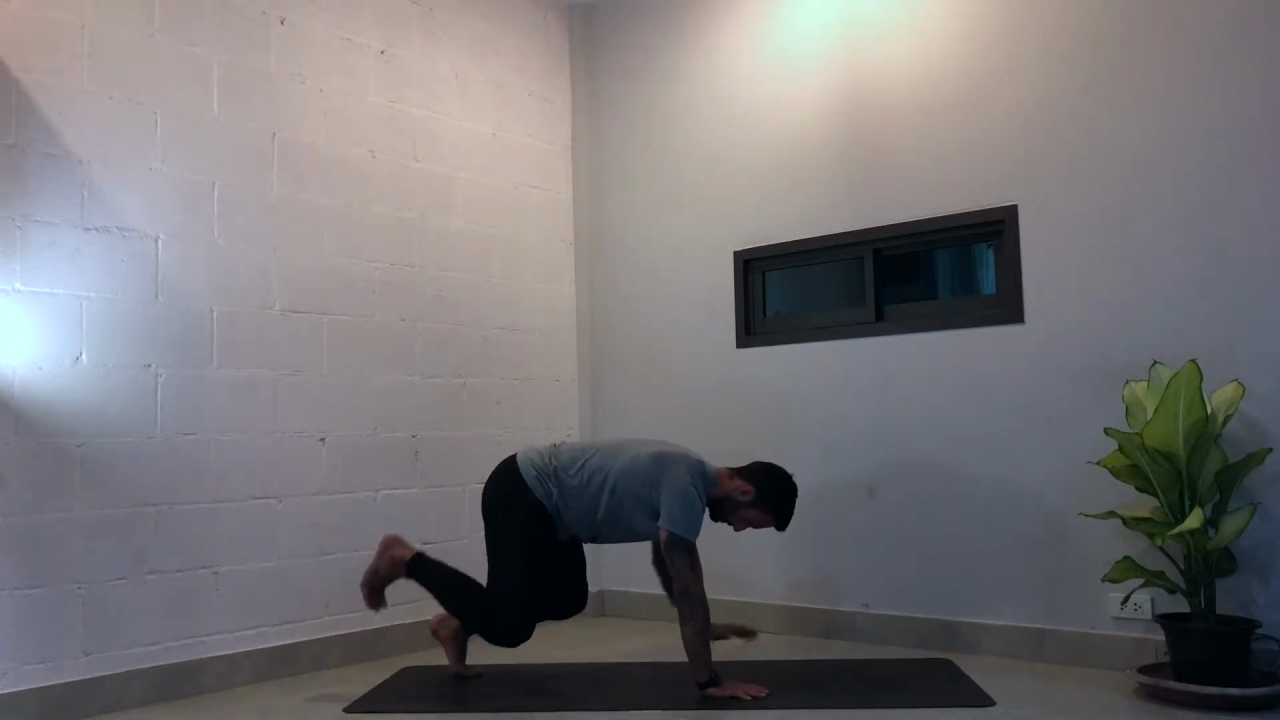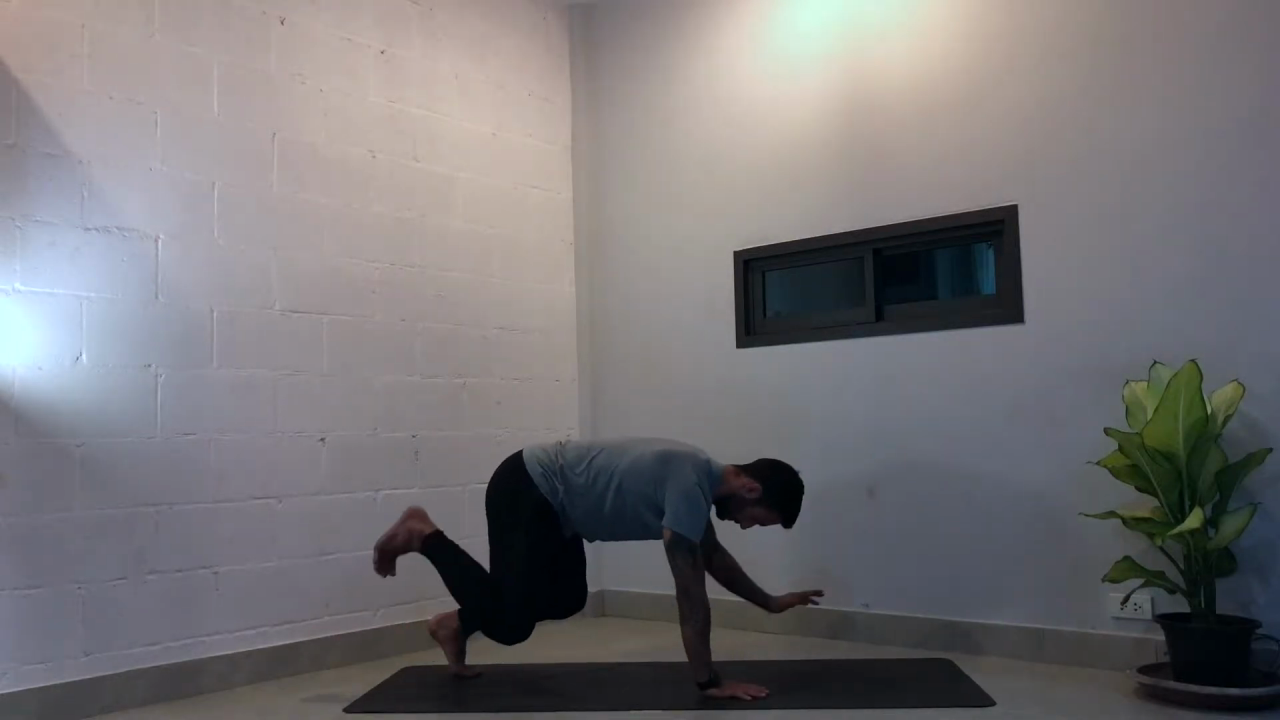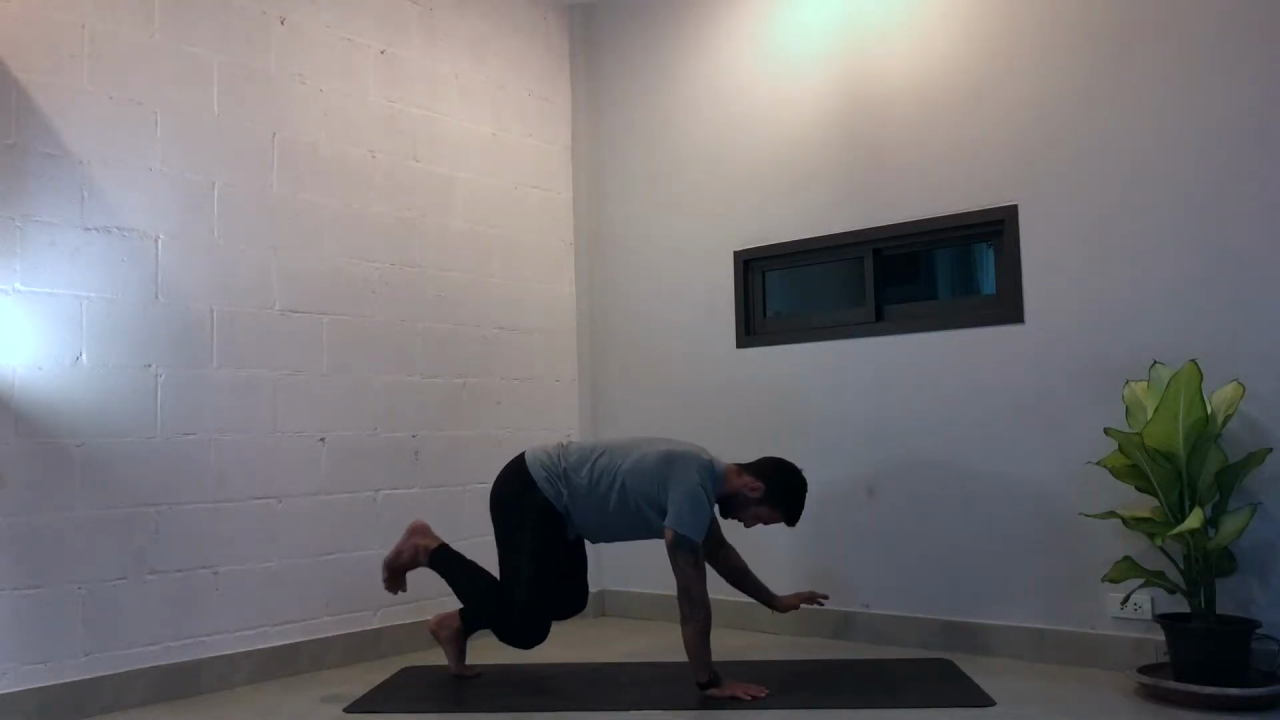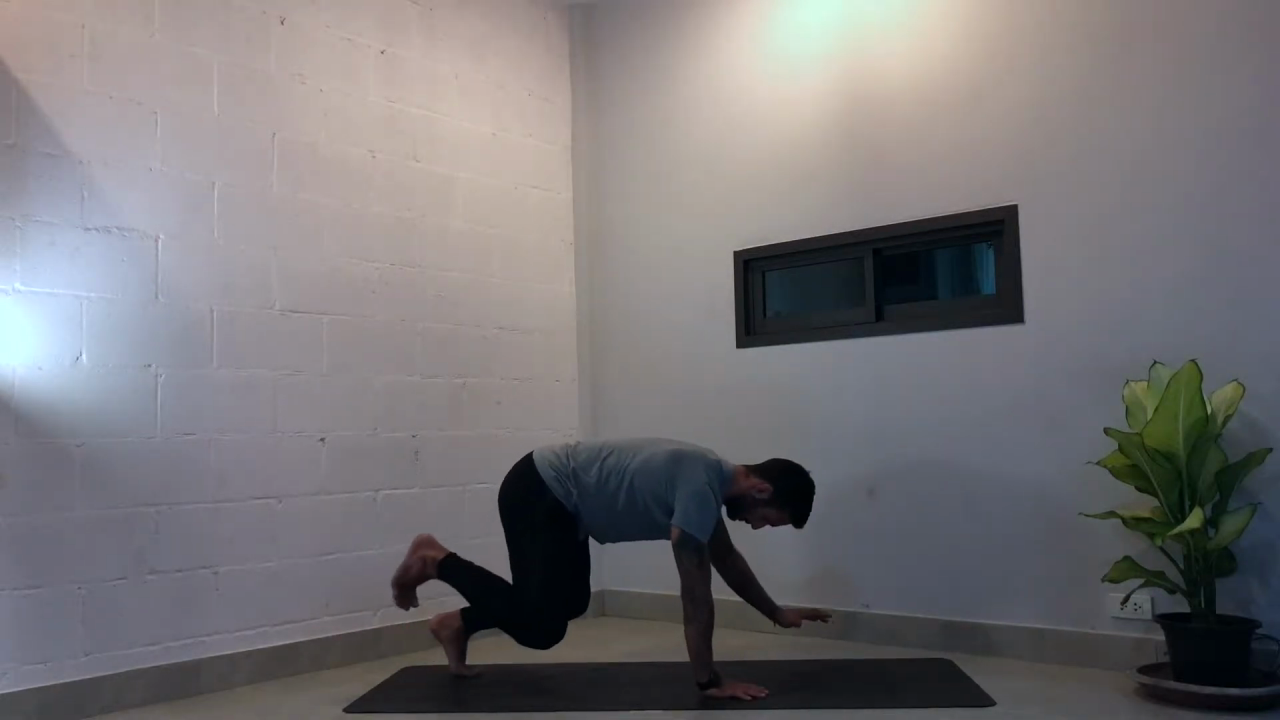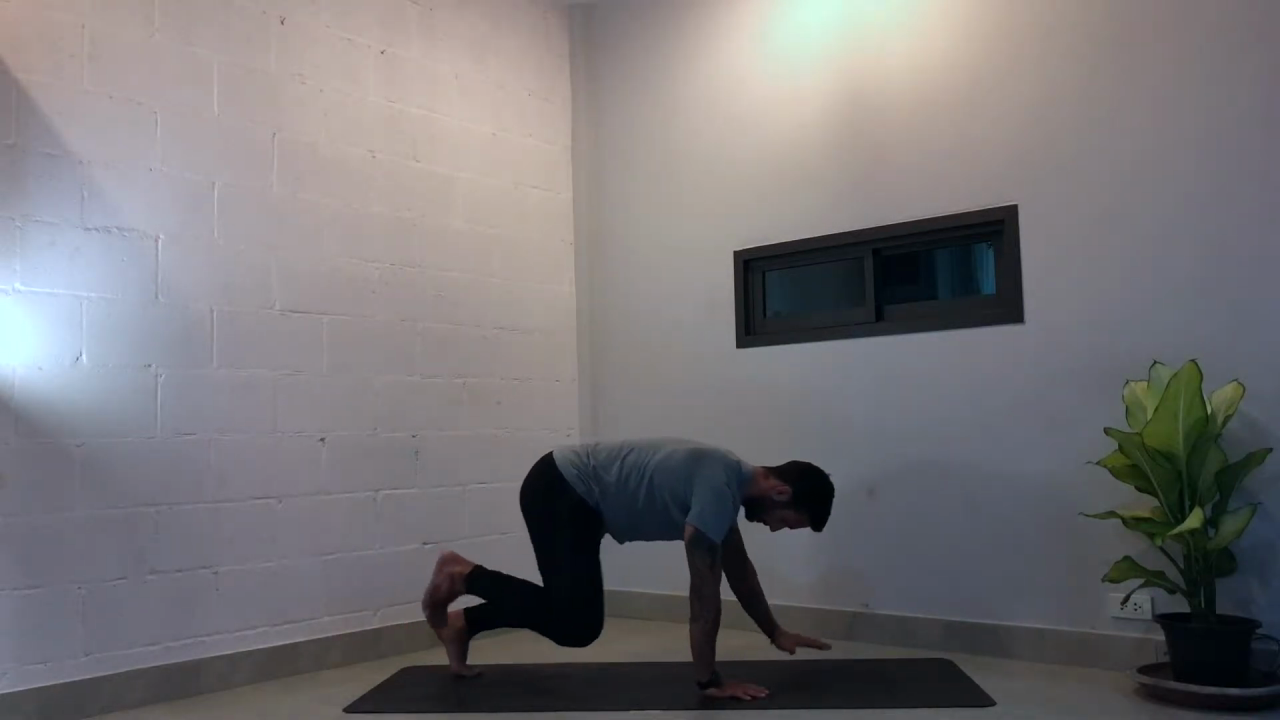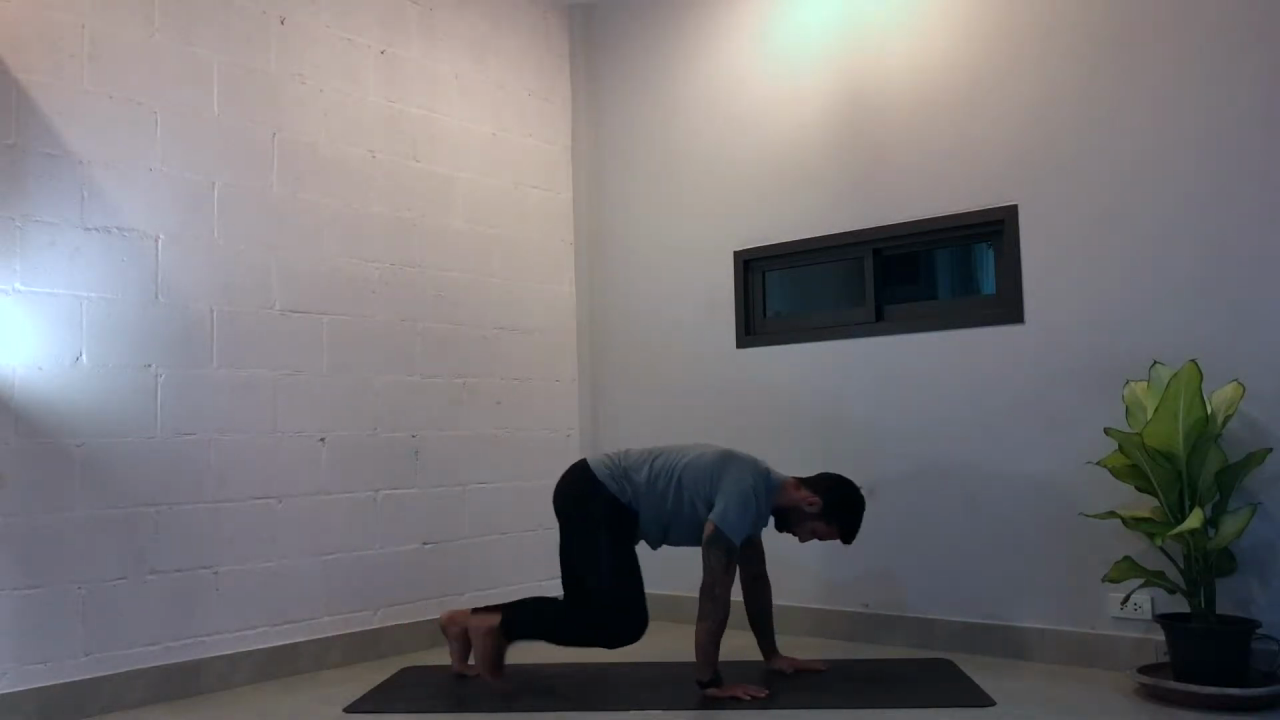
dt=0.3s
person 1, frame 1
left shoulder: (686, 480)
right shoulder: (685, 489)
left elbow: (664, 561)
right elbow: (689, 590)
left wrist: (705, 629)
right wrist: (708, 680)
left hip: (541, 498)
right hip: (520, 494)
left knee: (569, 599)
right knee: (509, 626)
left ankle: (457, 624)
right ankle: (404, 560)
person 1, frame 2
left shoulder: (698, 476)
right shoulder: (690, 486)
left elbow: (712, 555)
right elbow: (691, 592)
left wrist: (770, 602)
right wrist: (708, 681)
left hip: (548, 496)
right hip: (526, 490)
left knee: (567, 599)
right knee: (510, 623)
left ankle: (455, 624)
right ankle: (423, 534)
person 1, frame 3
left shoulder: (701, 476)
right shoulder: (692, 486)
left elbow: (719, 552)
right elbow: (692, 593)
left wrist: (775, 601)
right wrist: (708, 680)
left hip: (549, 495)
right hip: (529, 492)
left knee: (568, 601)
right knee: (522, 627)
left ankle: (456, 624)
right ankle: (428, 549)
person 1, frame 4
left shoulder: (710, 478)
right shoulder: (700, 487)
left elbow: (727, 560)
right elbow: (696, 592)
left wrist: (777, 614)
right wrist: (708, 681)
left hip: (555, 495)
right hip: (537, 491)
left knee: (570, 603)
right knee: (541, 626)
left ankle: (456, 624)
right ankle: (437, 560)
person 1, frame 5
left shoulder: (728, 480)
right shoulder: (719, 486)
left elbow: (738, 568)
right elbow: (705, 591)
left wrist: (776, 633)
right wrist: (708, 680)
left hip: (573, 491)
right hip: (559, 490)
left knee: (574, 605)
right knee: (576, 624)
left ankle: (461, 623)
right ankle: (463, 576)
person 1, frame 6
left shoulder: (758, 494)
right shoulder: (746, 490)
left elbow: (754, 578)
right elbow: (715, 590)
left wrist: (771, 654)
right wrist: (709, 679)
left hip: (605, 499)
right hip: (593, 493)
left knee: (585, 612)
right knee: (623, 622)
left ankle: (467, 621)
right ankle: (498, 626)
